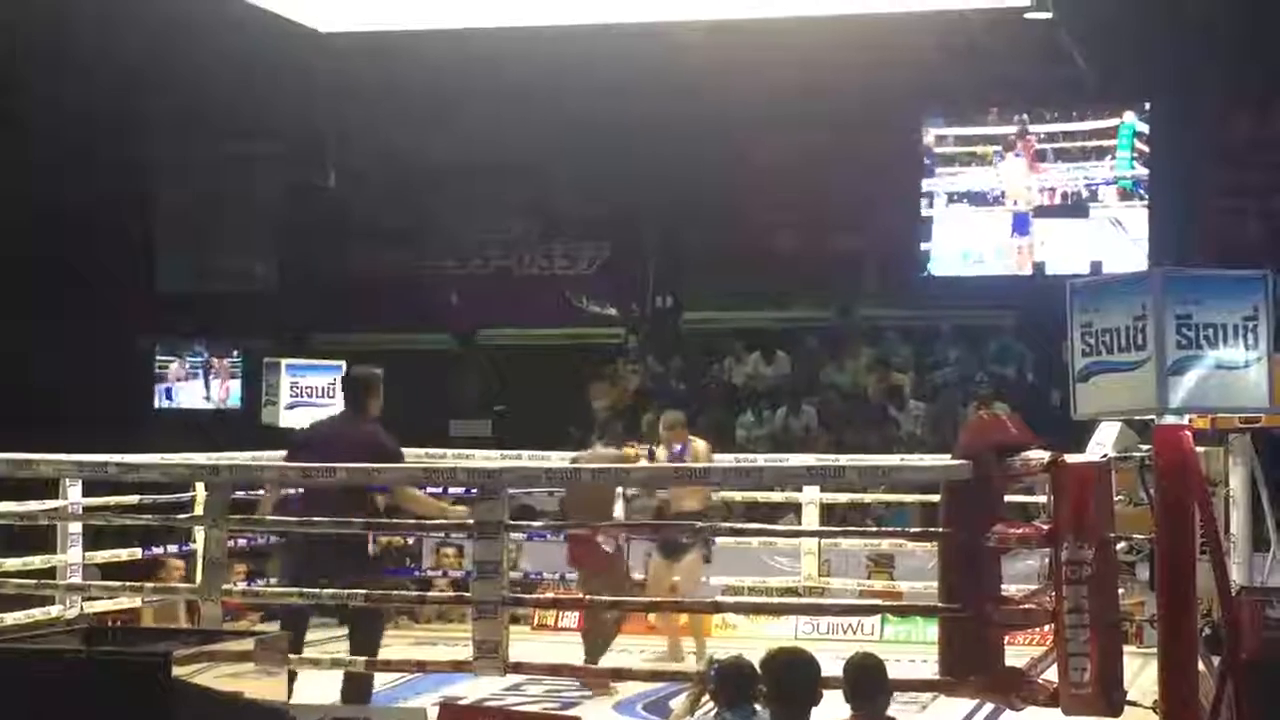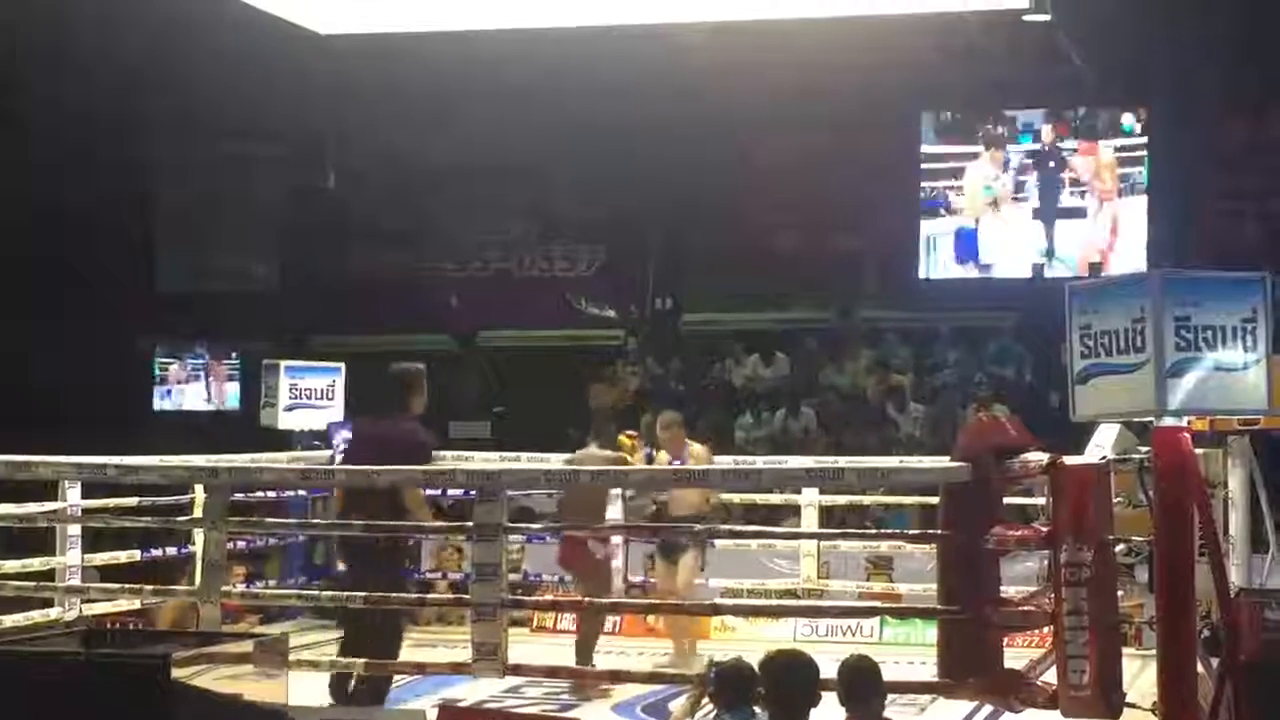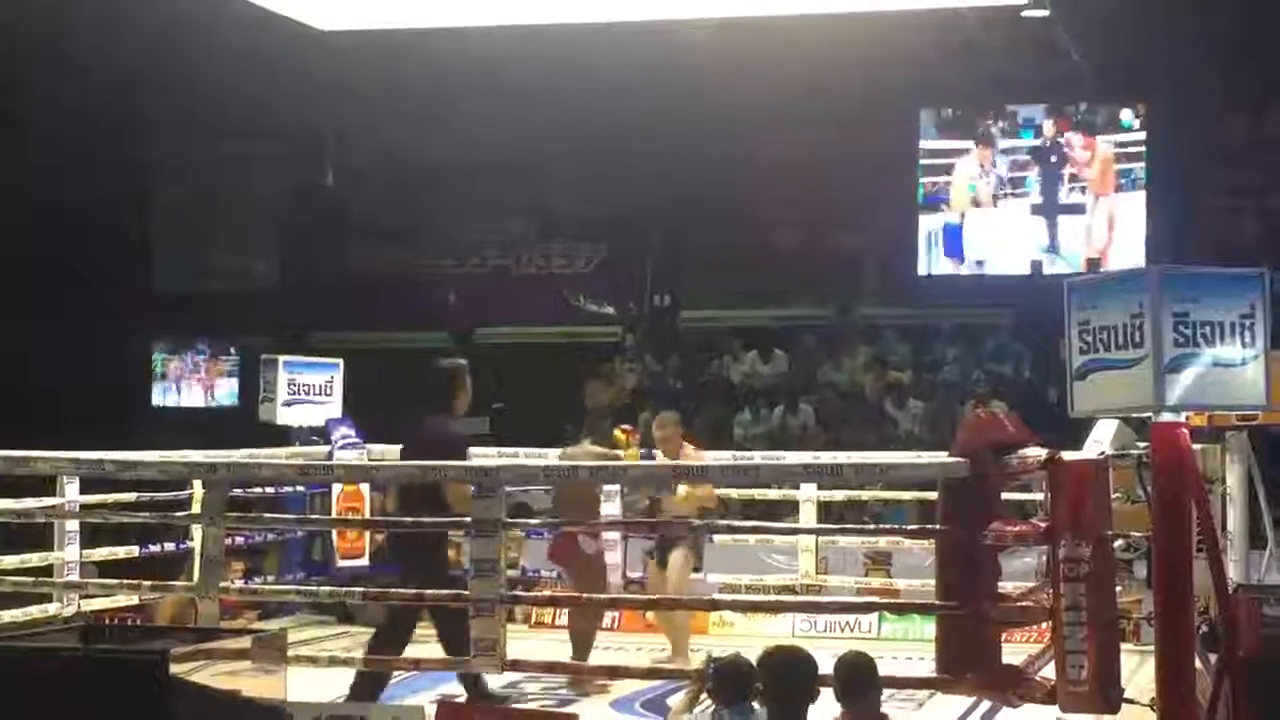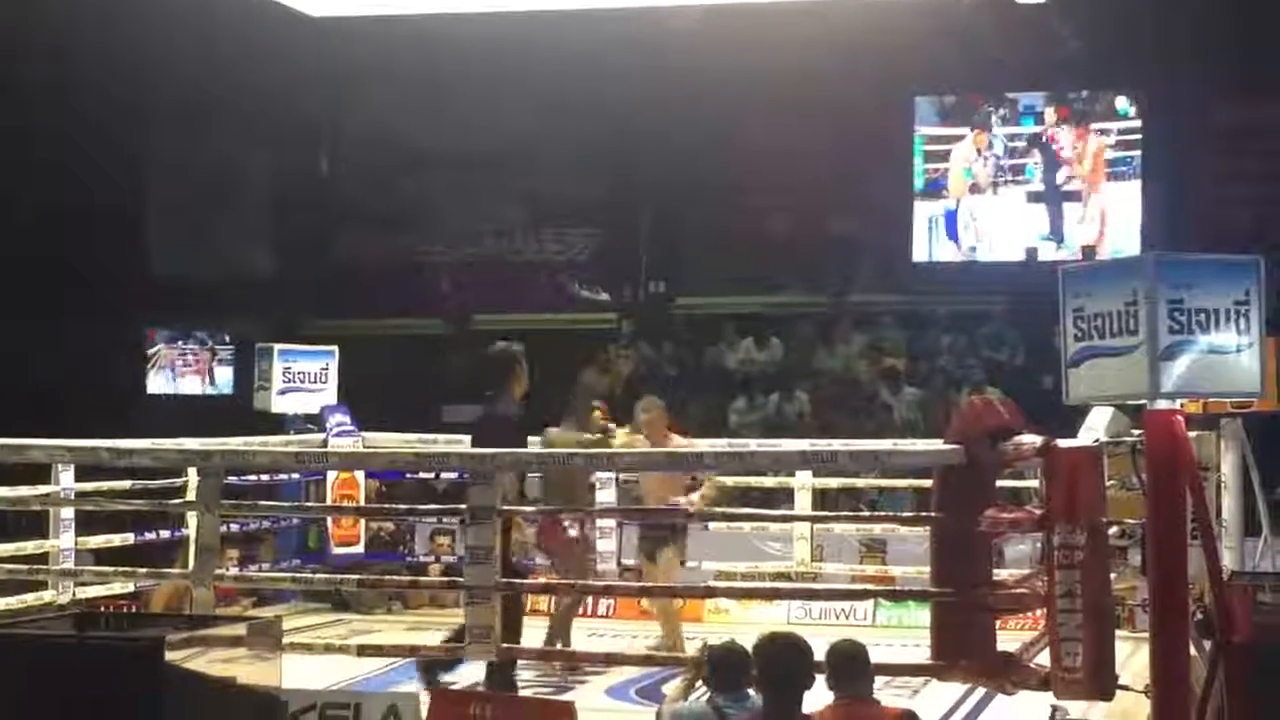
dt=0.3s
person 1, frame 1
left shoulder: (314, 432)
right shoulder: (379, 441)
right elbow: (403, 496)
left wrist: (262, 518)
right wrist: (450, 512)
left hip: (306, 533)
right hip: (346, 539)
left knee: (295, 617)
right knee: (367, 620)
right ankle: (355, 698)
person 1, frame 2
left shoulder: (363, 429)
right shoulder: (416, 437)
left elbow: (341, 483)
right elbow: (410, 496)
left wrist: (347, 522)
left hip: (354, 533)
right hip: (386, 539)
left knee: (360, 618)
right knee: (386, 624)
left ankle: (341, 688)
right ankle: (365, 700)
person 1, frame 3
left shoulder: (419, 428)
right shoulder: (449, 434)
left elbow: (394, 489)
right elbow: (454, 494)
left hip: (405, 533)
right hip: (424, 536)
left knee: (454, 615)
right knee: (399, 623)
left ankle: (477, 692)
right ankle: (362, 695)
person 1, frame 4
left shoulder: (494, 412)
right shoulder: (507, 414)
right elbow: (503, 475)
right wrist: (512, 525)
left knee: (507, 605)
right knee: (501, 605)
left ankle: (501, 685)
right ankle: (438, 663)
person 2, frame 1
left shoulder: (577, 460)
right shoulder: (619, 458)
left elbow: (565, 505)
left hip: (577, 540)
right hip: (601, 539)
left knee: (593, 606)
left ankle: (591, 668)
right ankle: (592, 668)
person 2, frame 2
left shoulder: (572, 460)
right shoulder: (614, 459)
left elbow: (561, 506)
left hip: (570, 541)
right hip: (591, 542)
left knee: (589, 609)
right knee: (594, 612)
left ankle: (584, 670)
person 2, frame 3
left shoulder: (565, 455)
right shoulder: (607, 456)
left elbow: (557, 499)
left hip: (564, 535)
right hip: (583, 536)
left knee: (581, 603)
right knee: (594, 606)
right ankle: (579, 675)
person 2, frame 4
left shoulder: (549, 436)
right shoulder: (587, 441)
left hip: (551, 522)
right hip: (567, 523)
right knee: (573, 590)
left ankle: (563, 647)
right ankle: (550, 648)
person 3, frame 1
left shoulder: (700, 448)
right shoulder: (662, 450)
left elbow: (708, 485)
left hip: (693, 523)
right hip: (669, 521)
left knee: (687, 591)
right knee: (655, 588)
left ankle: (701, 654)
right ankle: (674, 647)
person 3, frame 2
left shoulder: (699, 453)
right shoulder: (662, 455)
left elbow: (713, 493)
left hip: (693, 525)
right hip: (668, 525)
left knee: (683, 591)
right knee: (664, 593)
left ankle: (690, 653)
right ankle: (679, 653)
person 3, frame 3
left shoulder: (694, 457)
right shoulder: (659, 457)
left elbow: (710, 500)
left wrist: (681, 489)
left hip: (685, 529)
right hip: (663, 530)
left knee: (674, 593)
right knee: (656, 596)
left ankle: (682, 656)
right ankle: (676, 651)
person 3, frame 4
left shoulder: (680, 447)
right shoulder: (637, 443)
left elbow: (710, 484)
left wrist: (693, 500)
left hip: (671, 523)
right hip: (648, 522)
left ankle: (680, 649)
right ankle: (669, 637)
